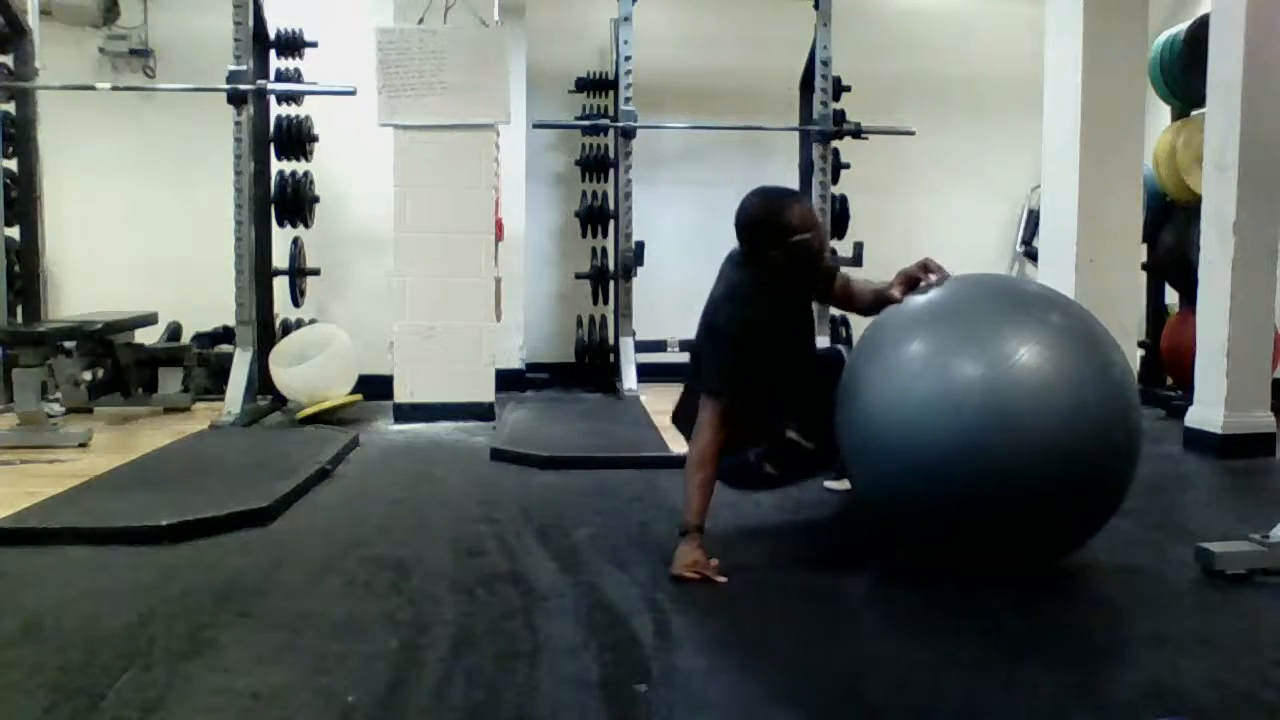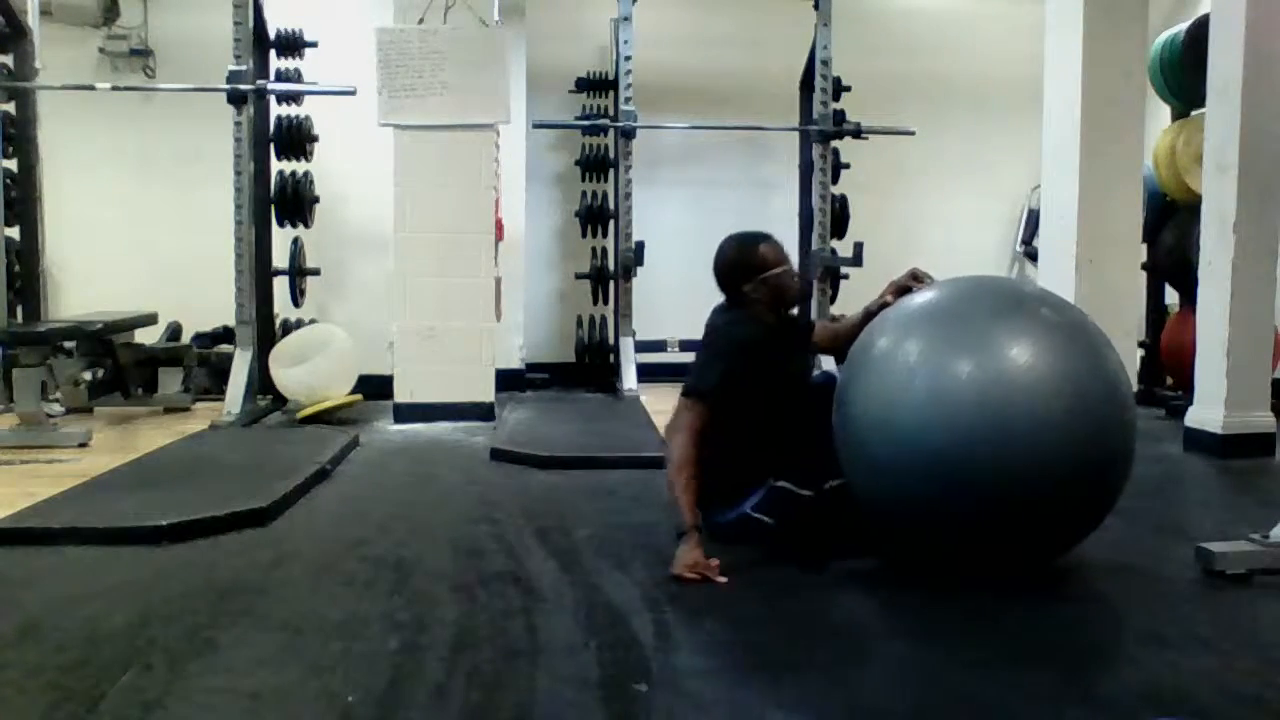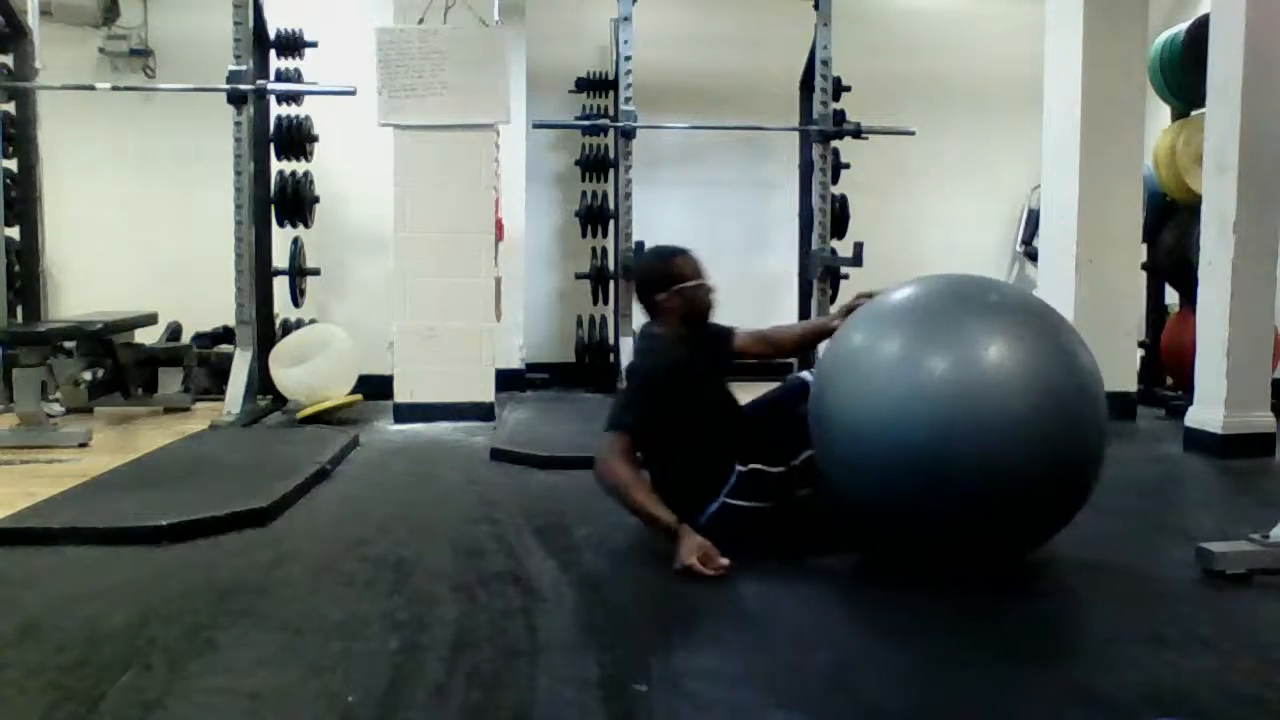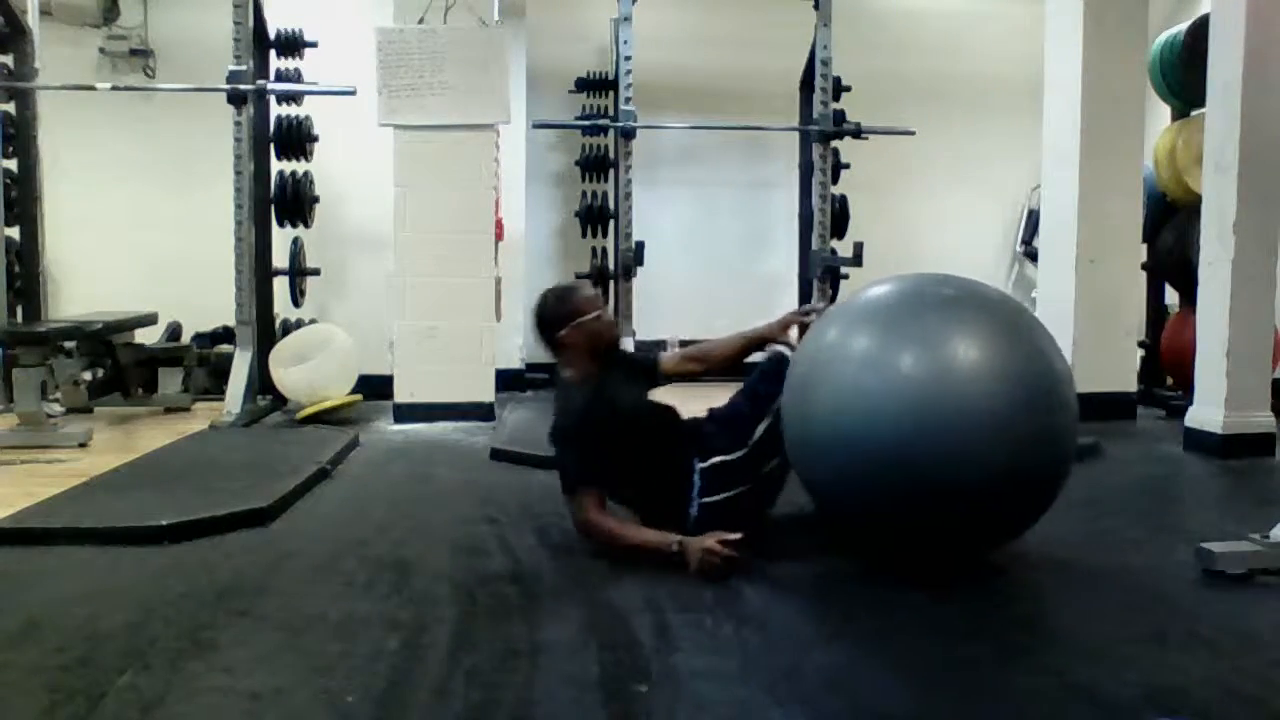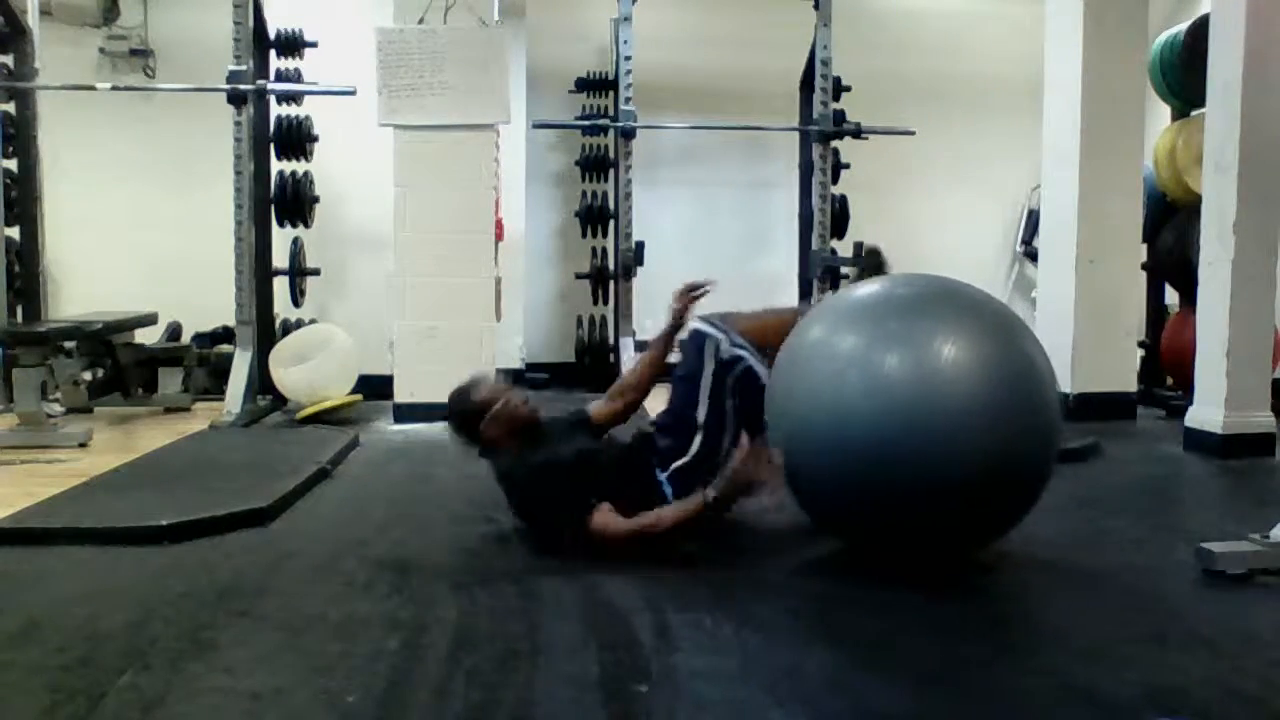
dt=0.3s
person 1, frame 1
left shoulder: (788, 268)
right shoulder: (741, 313)
left elbow: (848, 292)
right elbow: (711, 423)
left wrist: (887, 290)
right wrist: (692, 537)
right hip: (746, 446)
person 1, frame 2
left shoulder: (766, 320)
right shoulder: (736, 340)
left elbow: (837, 338)
right elbow: (682, 431)
left wrist: (881, 305)
right wrist: (689, 536)
right hip: (741, 503)
left knee: (840, 387)
person 1, frame 3
left shoulder: (685, 333)
right shoulder: (655, 366)
left elbow: (762, 343)
right elbow: (611, 464)
left wrist: (830, 324)
right wrist: (680, 533)
right hip: (719, 503)
left knee: (808, 388)
person 1, frame 4
left shoulder: (607, 365)
right shoulder: (577, 415)
left elbow: (691, 361)
right elbow: (587, 518)
left wrist: (769, 332)
right wrist: (680, 545)
right hip: (703, 497)
left knee: (784, 357)
right knee: (787, 367)
person 1, frame 5
left shoulder: (538, 434)
right shoulder: (531, 480)
left elbow: (617, 401)
right elbow: (623, 528)
left wrist: (671, 327)
right wrist: (716, 492)
left hip: (659, 470)
right hip: (680, 484)
left knee: (713, 337)
right knee: (707, 339)
